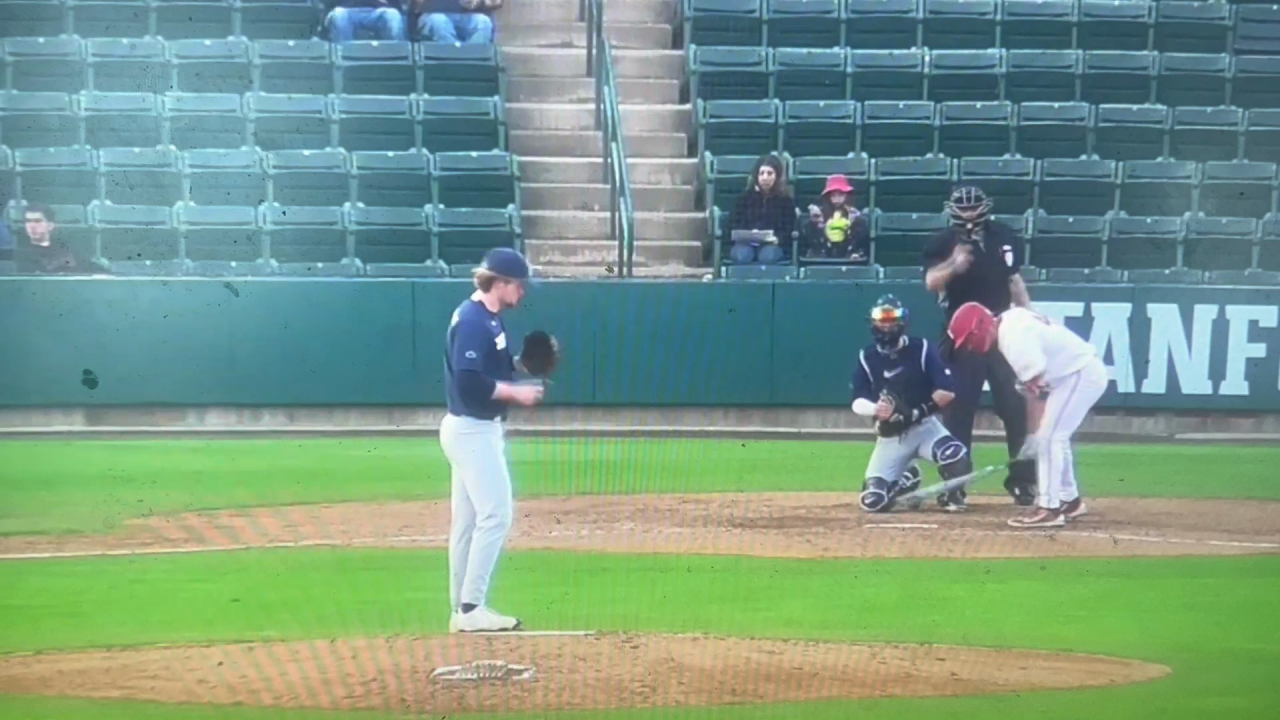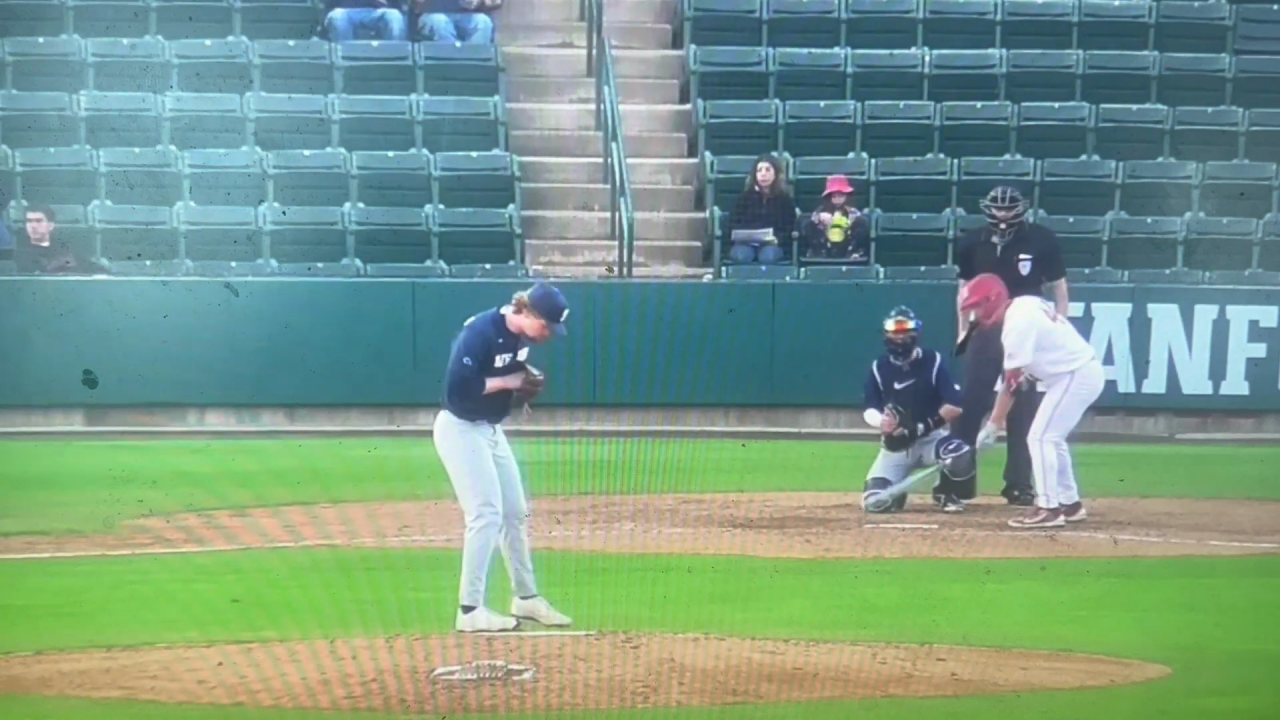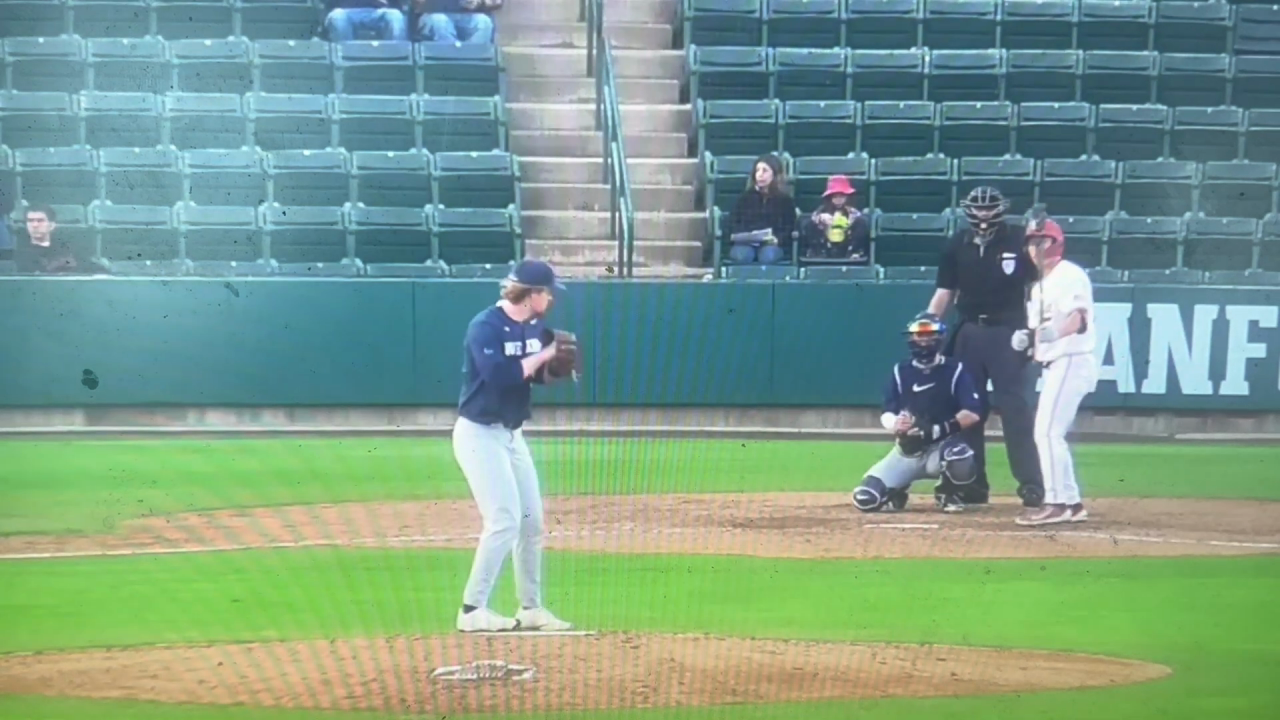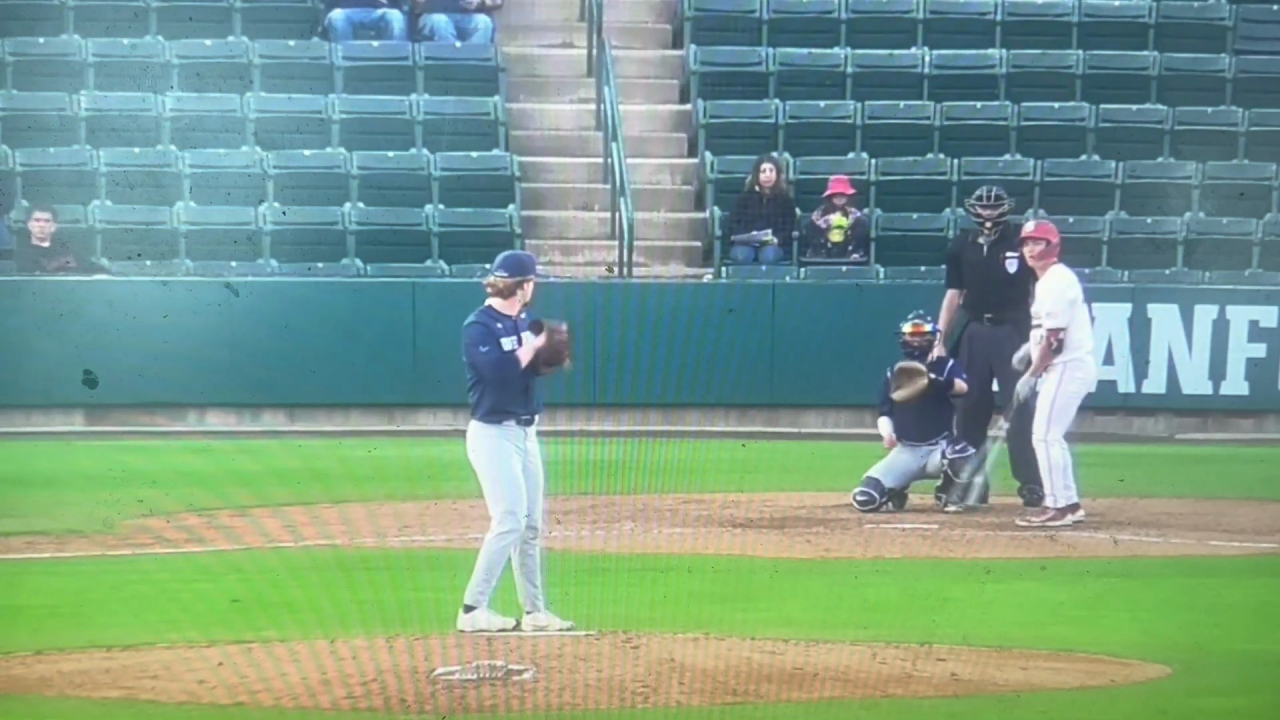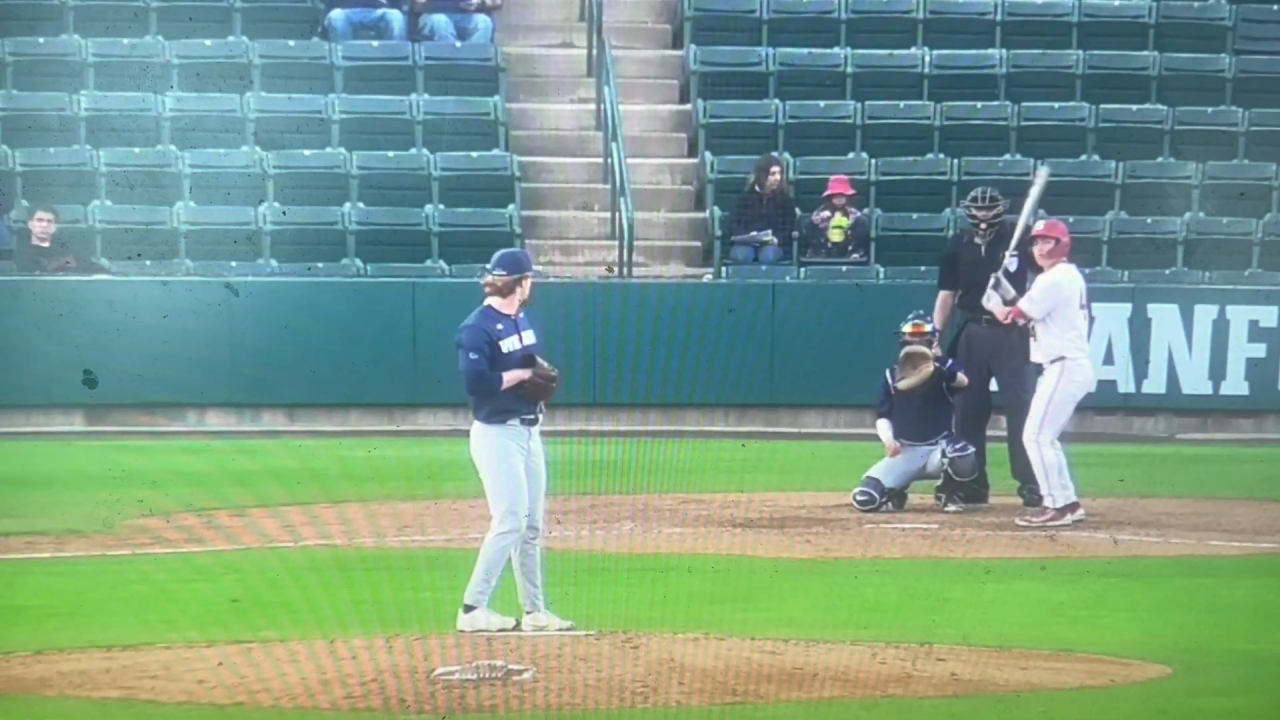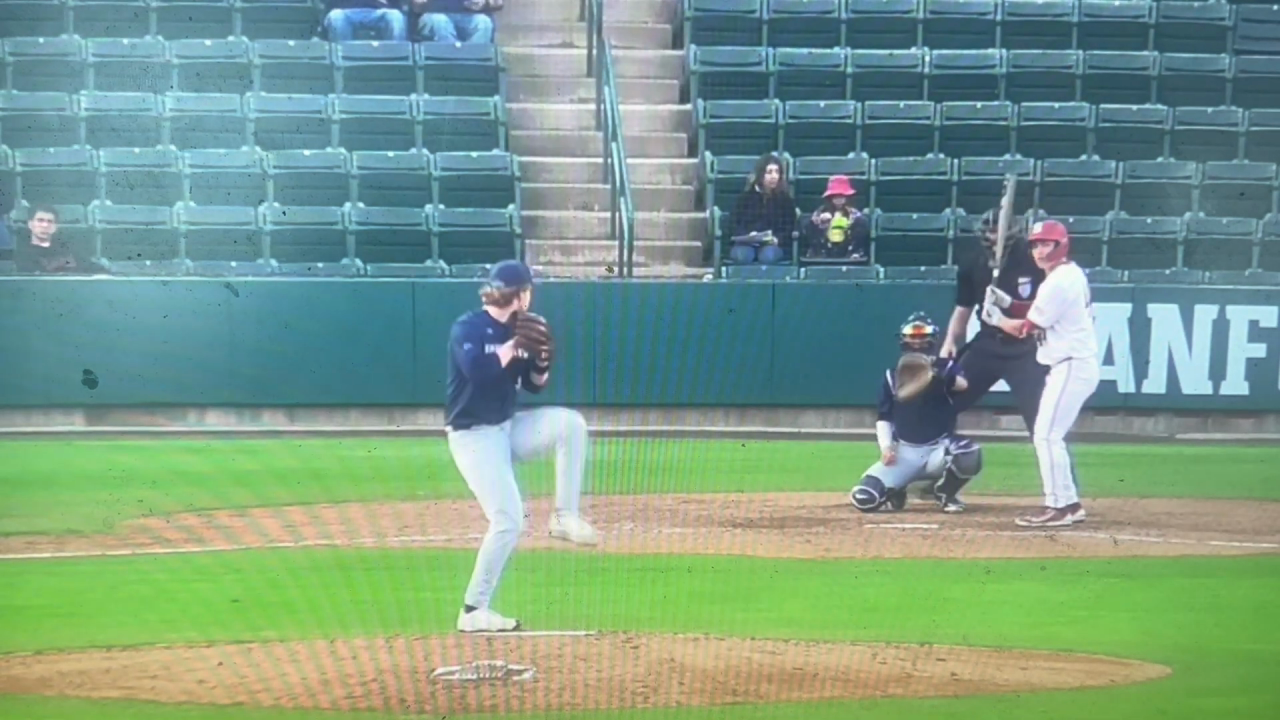
dt=0.7s
person 1, frame 1
left shoulder: (478, 315)
right shoulder: (474, 321)
right elbow: (471, 384)
left wrist: (519, 364)
right wrist: (517, 393)
left hip: (469, 428)
right hip: (473, 430)
left knee: (467, 520)
right knee: (496, 516)
left ankle: (464, 608)
right ankle: (470, 610)
person 1, frame 2
left shoulder: (522, 336)
right shoulder: (479, 331)
right elbow: (458, 386)
left wrist: (526, 382)
right wrist: (507, 382)
left hip: (490, 429)
right hip: (460, 429)
left knee: (515, 512)
right knee: (486, 515)
left ankle: (526, 597)
right ankle: (470, 610)
person 1, frame 3
left shoulder: (534, 326)
right shoulder: (485, 326)
left elbow: (538, 374)
right elbow: (499, 376)
left wrist: (556, 364)
right wrist: (542, 355)
left hip: (511, 434)
right hip: (480, 434)
left knee: (531, 520)
right knee: (504, 521)
left ankle: (531, 608)
right ankle: (472, 610)
person 1, frame 4
left shoulder: (523, 319)
right shoulder: (479, 326)
left elbow: (533, 364)
right elbow: (499, 371)
right wrist: (536, 344)
left hip: (525, 431)
right hip: (492, 434)
left knee: (532, 524)
right knee: (509, 521)
left ankle: (534, 611)
right ankle: (472, 609)
person 1, frame 5
left shoulder: (521, 320)
right shoulder: (477, 327)
right elbow: (476, 383)
right wrist: (523, 374)
left hip: (529, 431)
right hip: (497, 434)
left knee: (532, 525)
right knee: (510, 522)
left ankle: (535, 611)
right ankle: (472, 609)
person 1, frame 6
left shoulder: (523, 329)
right shoulder: (469, 327)
left elbow: (535, 384)
right elbow: (480, 371)
left wrist: (541, 361)
right wrist: (514, 344)
left hip: (508, 428)
right hip: (471, 437)
left knee: (570, 423)
right knee: (508, 521)
left ankle: (565, 514)
right ankle: (474, 612)
person 2, frame 1
left shoulder: (1004, 235)
right shoulder: (944, 242)
left elbow: (1014, 280)
right elbow: (931, 282)
right wrist: (952, 266)
left knee: (1018, 407)
right knee: (958, 410)
left ankle: (1022, 481)
person 2, frame 2
left shoulder: (1042, 241)
right shoulder: (973, 242)
left elbow: (1058, 287)
right wrist: (963, 327)
right hip: (985, 330)
left knee: (1023, 408)
right knee: (969, 404)
left ankle: (1018, 485)
right ankle: (961, 480)
person 2, frame 3
left shoulder: (1019, 242)
right shoulder: (956, 245)
right elbow: (943, 294)
left hip: (1008, 332)
right hip: (969, 333)
left knee: (1016, 408)
left ankle: (1032, 484)
right ankle: (972, 484)
person 2, frame 4
left shoulder: (1022, 241)
right shoulder: (961, 246)
right elbow: (953, 295)
right wrist: (939, 339)
left hip: (1013, 331)
right hip: (974, 332)
left knee: (1020, 408)
right knee: (970, 409)
left ankle: (1031, 484)
person 2, frame 5
left shoulder: (1019, 239)
right shoulder: (957, 245)
right elbow: (947, 294)
left hip: (1011, 333)
right hip: (971, 333)
left knee: (1020, 408)
right knee: (968, 410)
left ankle: (1031, 484)
right ankle: (970, 485)
person 2, frame 6
left shoulder: (1034, 259)
right shoulder: (973, 263)
right elbow: (963, 308)
right wrist: (950, 341)
left hip: (1024, 349)
right hip: (986, 344)
person 3, frame 1
left shoulder: (1015, 336)
right shoulder: (1010, 319)
left elbow: (1036, 388)
left wrist: (1035, 435)
right wrist: (1029, 379)
left hip: (1083, 375)
right hip: (1083, 371)
left knee: (1048, 437)
right knee: (1054, 436)
left ankle: (1049, 509)
right ankle: (1069, 500)
person 3, frame 2
left shoulder: (1017, 323)
right shoulder: (1027, 304)
left elbow: (1013, 381)
left wrist: (991, 425)
right wrist: (1028, 372)
left hip: (1078, 376)
right hip: (1081, 372)
left knee: (1040, 438)
right knee: (1052, 438)
left ankle: (1048, 508)
right ankle: (1070, 504)
person 3, frame 3
left shoulder: (1070, 275)
right shoulder: (1040, 285)
left elbow: (1080, 318)
left wrist: (1056, 333)
right wrist: (1026, 337)
left hip: (1072, 363)
right hip: (1056, 366)
left knee: (1047, 432)
right knee: (1053, 434)
left ankle: (1057, 504)
right ankle: (1072, 503)
person 3, frame 4
left shoulder: (1056, 281)
right shoulder: (1049, 280)
left elbow: (1055, 339)
left wrist: (1031, 375)
right wrist: (1030, 348)
left hip: (1069, 366)
right hip: (1068, 366)
left knee: (1044, 435)
right knee: (1052, 435)
left ankle: (1056, 507)
right ankle: (1070, 503)
person 3, frame 5
left shoulder: (1054, 280)
right shoulder: (1068, 276)
left elbow: (1013, 317)
right elbow: (1034, 311)
left wrist: (993, 303)
left hip: (1065, 368)
right hip: (1069, 367)
left knee: (1035, 436)
right knee: (1045, 437)
left ankle: (1057, 507)
right ankle: (1068, 503)
person 3, frame 6
left shoulder: (1058, 282)
right shoulder: (1069, 273)
left elbow: (1027, 328)
right elbow: (1041, 312)
left wrist: (996, 318)
right wrist: (1007, 303)
left hip: (1072, 367)
right hip: (1073, 366)
left knee: (1046, 435)
right knee: (1050, 435)
left ankle: (1058, 508)
right ankle: (1069, 503)
person 4, frame 1
left shoulder: (922, 349)
right shoulder: (867, 357)
left elbow: (947, 391)
right elbow: (857, 403)
left wrist: (916, 413)
right wrist: (876, 409)
left hip: (924, 427)
right hip: (890, 436)
left knee: (955, 459)
right knee: (872, 501)
right ankle: (905, 483)
person 4, frame 2
left shoulder: (933, 362)
right shoulder: (879, 367)
left elbow: (955, 406)
right elbow: (869, 411)
left wrist: (921, 428)
right wrist: (881, 421)
left hip: (930, 438)
right hip: (896, 446)
left knee: (959, 455)
right knee: (875, 501)
left ankle: (947, 494)
right ankle: (896, 486)
person 4, frame 3
left shoulder: (955, 370)
right shoulder: (900, 371)
left elbow: (972, 413)
right elbow: (886, 414)
left wrist: (936, 431)
right wrist: (895, 424)
left hip: (940, 447)
right hip: (906, 450)
left knee: (962, 463)
right knee: (866, 499)
right ankle: (896, 491)
person 4, frame 4
left shoulder: (946, 366)
right shoulder: (895, 373)
left elbow: (962, 387)
right elbow: (884, 414)
left wrist: (936, 382)
right wrist: (887, 433)
left hip: (939, 447)
right hip: (905, 451)
left knee: (964, 460)
right knee: (864, 500)
left ankle: (949, 493)
right ankle: (896, 492)
person 4, frame 5
left shoulder: (944, 367)
right shoulder: (892, 373)
left elbow: (963, 382)
right elbow: (883, 416)
left wrist: (940, 372)
right wrist: (888, 439)
left hip: (938, 448)
right hip: (905, 453)
left knee: (965, 460)
right knee: (864, 499)
right ankle: (895, 492)
person 4, frame 6
left shoulder: (946, 367)
right shoulder: (893, 375)
left elbow: (961, 385)
right elbow: (884, 418)
left wrist: (938, 378)
right wrist: (886, 446)
left hip: (938, 448)
right hip: (904, 452)
left knee: (967, 456)
right knee: (863, 498)
left ankle: (946, 494)
right ankle: (895, 492)
